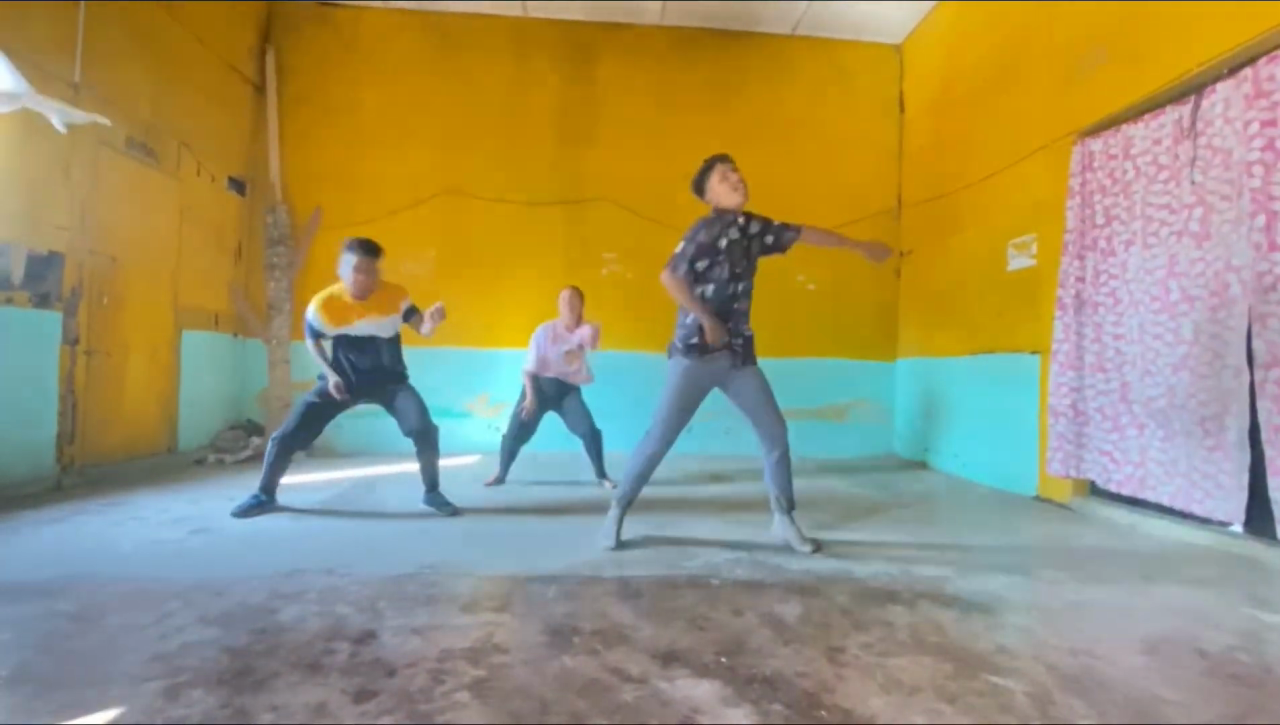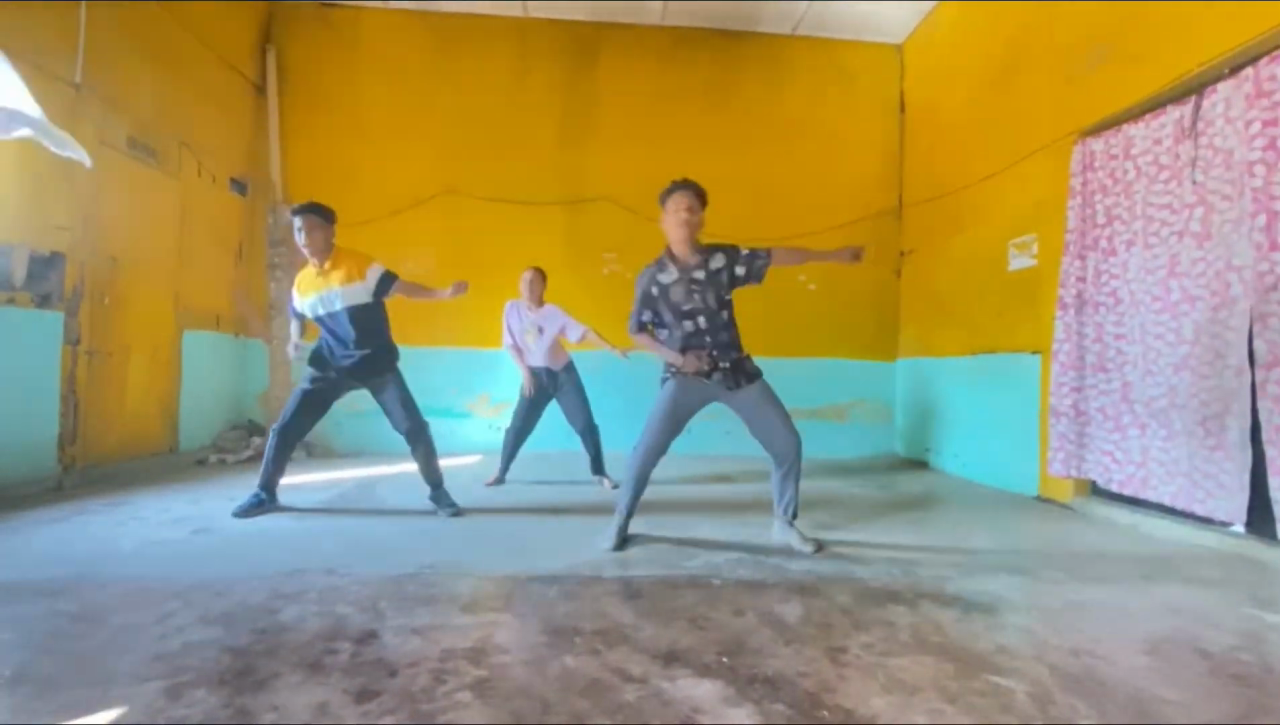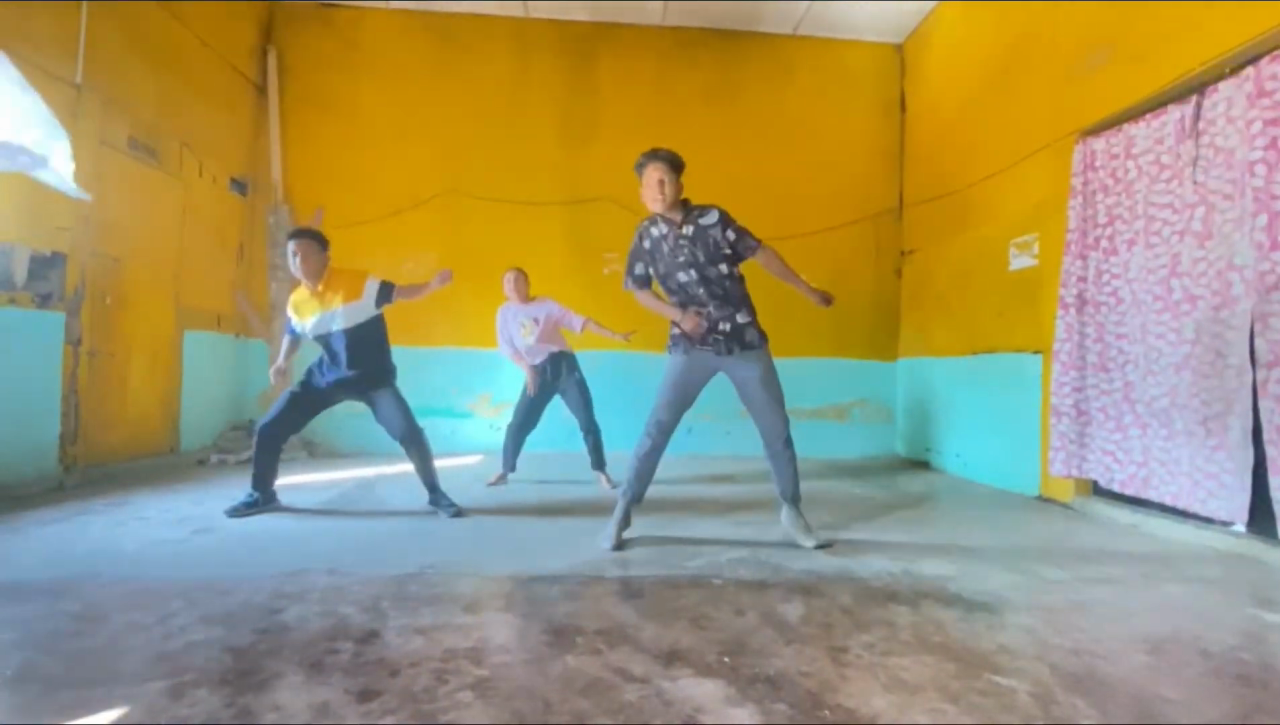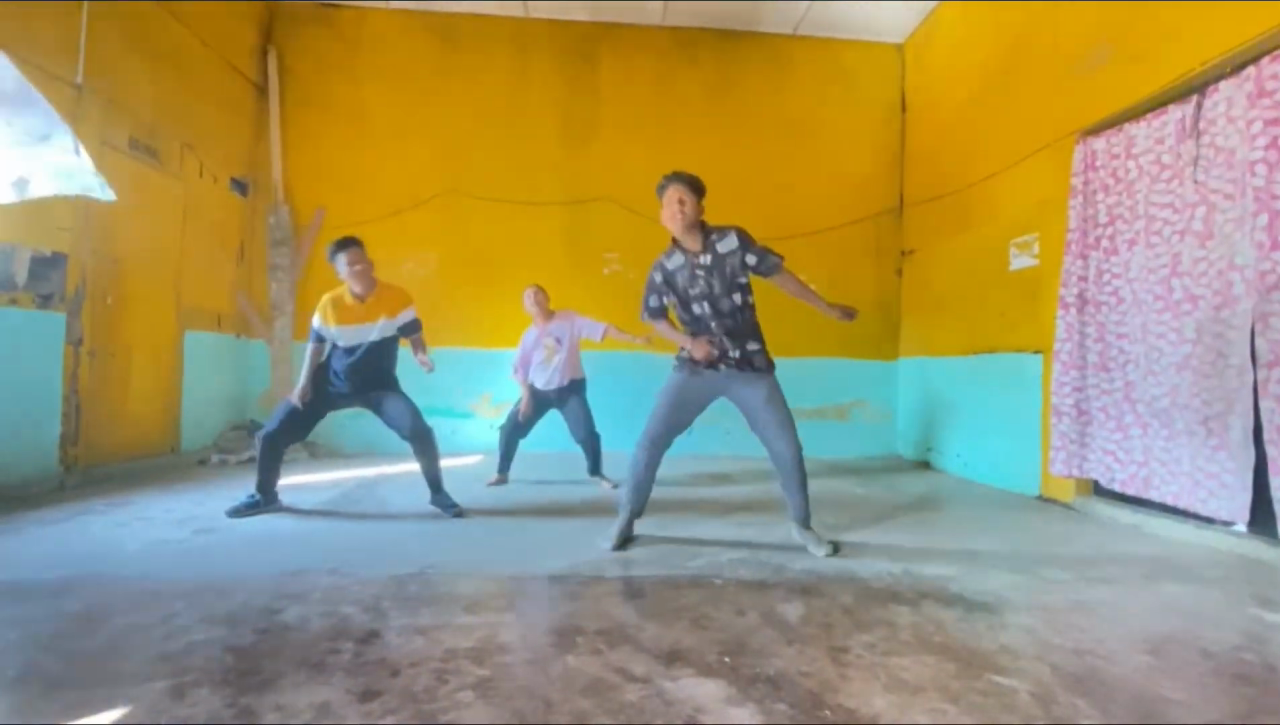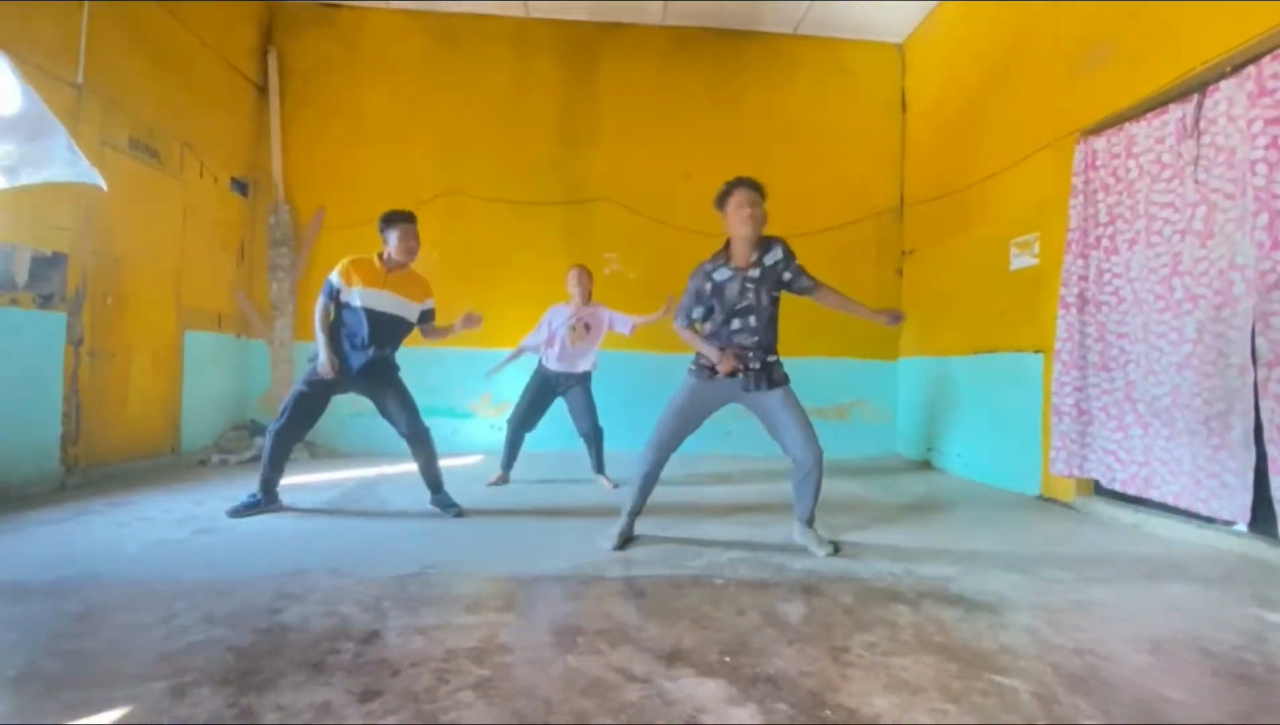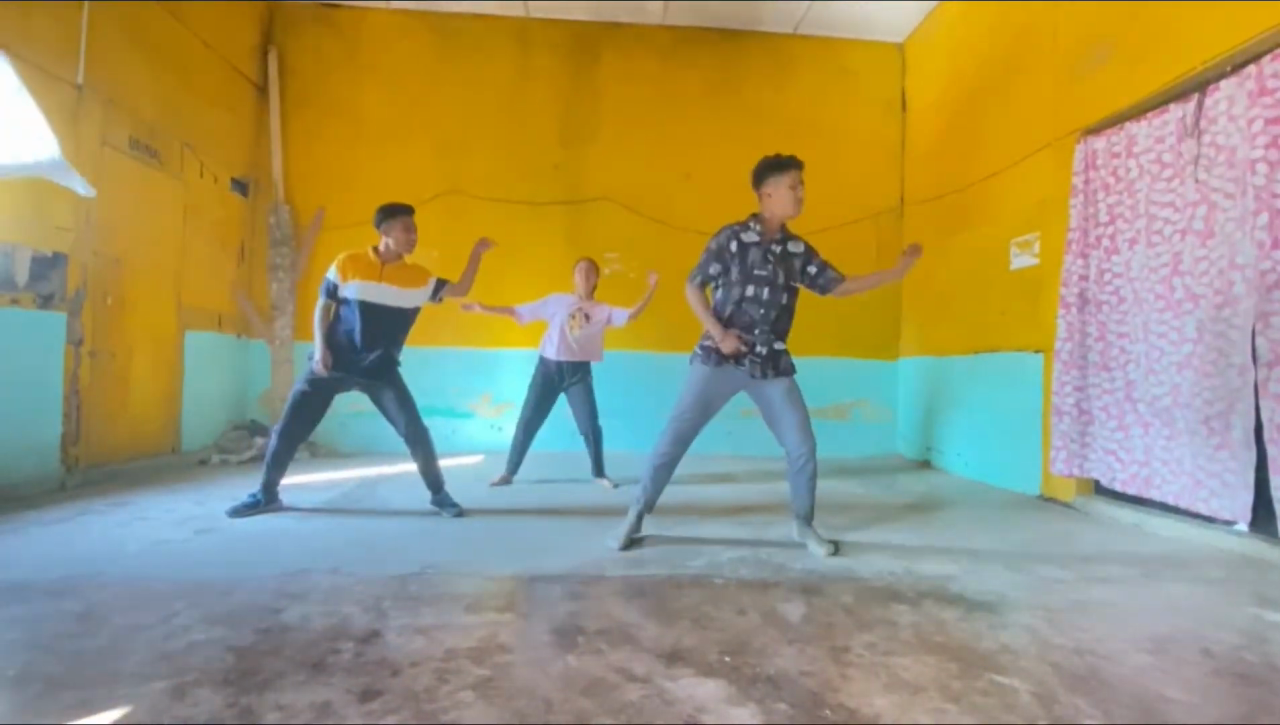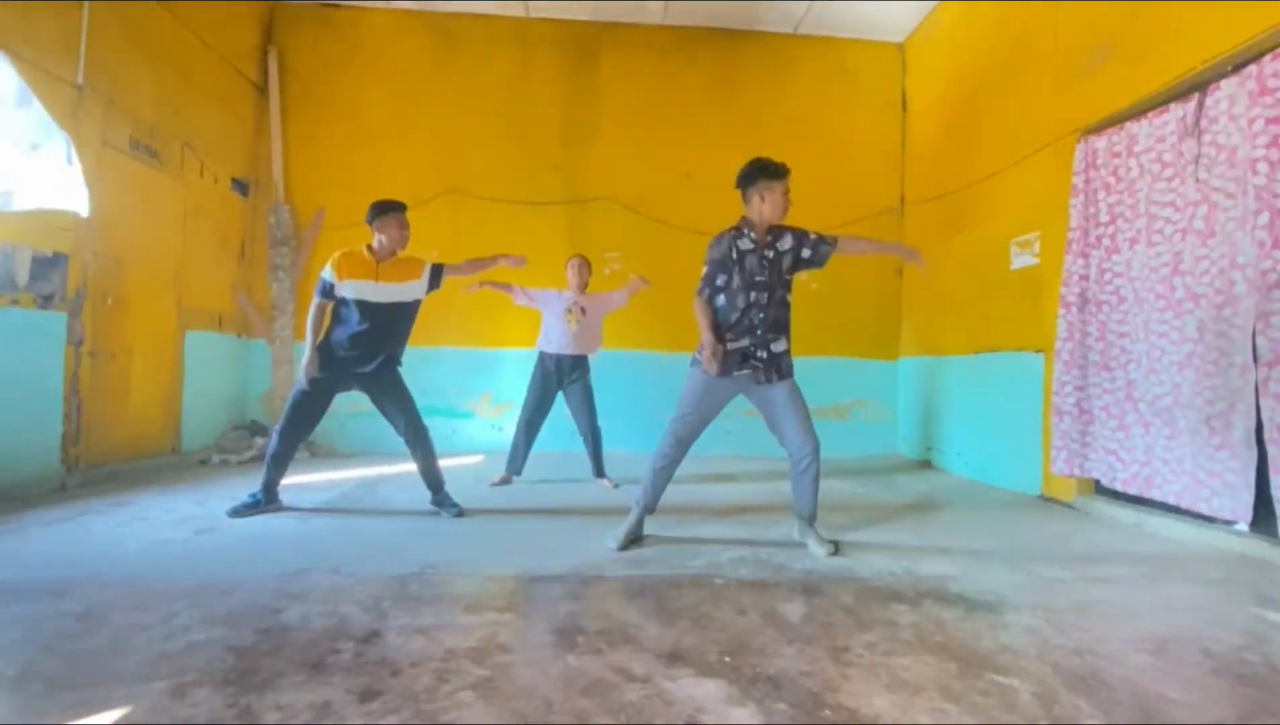
dt=0.2s
person 1, frame 1
left shoulder: (752, 226)
right shoulder: (706, 228)
left elbow: (801, 234)
right elbow: (670, 275)
left wrist: (860, 246)
right wrist: (705, 319)
left hip: (737, 351)
right hip: (695, 351)
left knee: (774, 433)
right knee: (661, 435)
left ankle: (783, 519)
right ankle: (618, 511)
person 1, frame 2
left shoulder: (724, 259)
right shoulder: (653, 278)
left elbow: (776, 257)
right elbow: (637, 332)
left wrist: (834, 255)
right wrist: (677, 358)
left hip: (735, 370)
right hip: (686, 376)
left knee: (788, 442)
right knee: (648, 446)
left ankle: (786, 524)
right ankle: (621, 520)
person 1, frame 3
left shoulder: (713, 218)
right shoulder: (647, 236)
left elbow: (757, 251)
right elbow: (638, 288)
left wrist: (807, 290)
right wrist: (677, 315)
left hip: (744, 339)
right hip: (692, 345)
left knee: (776, 427)
right knee: (658, 426)
left ankle: (791, 511)
right ankle: (623, 510)
person 1, frame 4
left shoulder: (732, 241)
right shoulder: (665, 267)
left elbow: (777, 272)
right elbow: (652, 317)
left wrist: (829, 308)
right wrist: (687, 343)
left hip: (749, 365)
right hip: (698, 367)
left knee: (787, 450)
right knee: (651, 439)
left ankle: (802, 526)
right ankle: (626, 520)
person 1, frame 5
left shoulder: (777, 253)
right shoulder: (710, 274)
left elbow: (814, 289)
right elbow: (681, 322)
left wrist: (872, 313)
right wrist: (713, 355)
left hip: (764, 374)
right hip: (713, 372)
left knee: (809, 453)
right knee: (659, 442)
left ankle: (804, 526)
right ankle: (627, 518)
person 1, frame 6
left shoulder: (798, 249)
right shoulder: (732, 238)
left elbow: (838, 286)
right elbow: (693, 287)
left wrist: (898, 270)
right wrist: (717, 332)
left hip: (771, 363)
right hip: (719, 358)
left knee: (802, 446)
right knee: (675, 437)
left ankle: (803, 525)
right ankle: (636, 516)
person 1, frame 7
left shoulder: (789, 242)
right shoulder: (727, 244)
left elbow: (840, 245)
right elbow: (702, 299)
left wrist: (897, 249)
right wrist: (709, 344)
left hip: (770, 366)
right hip: (719, 364)
left knee: (806, 447)
right knee: (674, 441)
left ankle: (805, 525)
right ankle: (636, 519)
person 2, frame 1
left shoulder: (395, 296)
right shoulder: (323, 304)
left elbow: (422, 329)
right elbow: (312, 342)
left wrist: (432, 319)
right wrist: (330, 373)
left hip: (387, 379)
right hip: (342, 380)
left knee: (424, 428)
right knee: (286, 435)
left ankle: (432, 492)
right ankle: (264, 495)
person 2, frame 2
left shoulder: (359, 266)
right shoulder: (302, 282)
left elbow: (403, 288)
right elbow: (298, 319)
left wrist: (445, 294)
right wrist: (295, 341)
left hip: (376, 364)
right hip: (331, 366)
left knee: (412, 426)
right knee: (286, 427)
left ankle: (437, 491)
right ankle: (266, 493)
person 2, frame 3
left shoulder: (357, 282)
right shoulder: (296, 303)
left elbow: (399, 294)
right elbow: (292, 335)
left wrist: (431, 285)
right wrist: (282, 362)
left hip: (373, 380)
right hip: (326, 379)
left knee: (408, 432)
right knee: (268, 428)
left ankle: (435, 492)
right ankle: (263, 493)
person 2, frame 4
left shoulder: (398, 299)
right shoulder: (330, 306)
left elbow: (415, 337)
right elbow: (315, 347)
left wrist: (422, 357)
right wrist: (304, 383)
left hip: (379, 385)
right hip: (331, 385)
left knee: (420, 431)
right knee: (271, 434)
left ankle: (438, 494)
right ankle: (265, 496)
person 2, frame 5
left shoulder: (420, 288)
right shoulder: (351, 268)
left elbow: (428, 331)
right elbow: (321, 308)
left wrist: (458, 327)
right wrist: (324, 350)
left hip: (378, 370)
right hip: (334, 365)
left knee: (415, 429)
right knee: (282, 429)
left ankle: (438, 493)
right ankle: (266, 494)
person 2, frame 6
left shoulder: (417, 276)
right shoulder: (347, 264)
left elbow: (459, 291)
right elbow: (323, 308)
left wrist: (476, 254)
right wrist: (321, 346)
left hip: (381, 370)
right hip: (333, 363)
left knee: (414, 429)
right knee: (289, 428)
left ankle: (438, 492)
right ankle: (266, 494)
person 2, frame 7
left shoulder: (417, 269)
right shoulder: (342, 262)
left elbow: (460, 269)
right elbow: (318, 305)
left wrist: (499, 261)
right wrist: (310, 349)
left hip: (380, 369)
right hip: (332, 362)
left knee: (414, 429)
right knee: (289, 428)
left ankle: (438, 493)
right ankle: (267, 493)
person 3, frame 1
left shoulder: (587, 329)
right shoulder: (544, 332)
left elbow: (592, 344)
right elbow: (528, 367)
left wrist: (589, 333)
right wrist: (530, 395)
left hip: (567, 390)
right hip: (539, 387)
left knee: (590, 431)
right knee: (514, 434)
left ankle: (601, 475)
right ankle: (501, 473)
person 3, frame 2
left shoulder: (552, 312)
right shoulder: (512, 308)
left elbow: (583, 332)
right elbow: (511, 345)
left wrist: (613, 348)
right wrist: (525, 371)
left hip: (563, 373)
right hip: (536, 377)
left knee: (585, 424)
right knee: (517, 427)
left ankle: (600, 473)
right ankle: (501, 473)
person 3, frame 3
left shoulder: (546, 305)
right shoulder: (504, 313)
left elbow: (581, 322)
right elbow: (507, 347)
left wrist: (615, 336)
right wrist: (527, 370)
left hip: (563, 366)
right hip: (536, 373)
left knee: (587, 421)
right knee: (518, 425)
left ankle: (600, 471)
right ankle: (504, 471)
person 3, frame 4
left shoulder: (570, 320)
right shoulder: (529, 336)
left elbow: (603, 330)
right elbow: (518, 369)
left wrist: (634, 338)
right wrist: (525, 395)
left hip: (570, 389)
right hip: (540, 391)
left knee: (586, 434)
right knee: (509, 428)
left ankle: (596, 473)
right ankle: (502, 474)
person 3, frame 5
left shoulder: (602, 314)
right shoulder: (556, 312)
left elbow: (632, 324)
right elbow: (532, 341)
left wrist: (660, 314)
right wrist: (505, 361)
left hip: (578, 377)
right hip: (547, 374)
left knee: (590, 428)
right knee: (517, 421)
left ankle: (600, 472)
right ankle: (504, 471)
person 3, frame 6
left shoulder: (602, 310)
right shoulder: (556, 301)
left elbow: (631, 314)
right elbow: (518, 312)
left wrist: (650, 288)
right wrist: (483, 309)
left hip: (579, 370)
right hip: (549, 366)
left knee: (590, 425)
right knee: (527, 421)
left ankle: (600, 473)
right ankle: (509, 472)
person 3, frame 7
left shoulder: (598, 301)
right shoulder: (550, 296)
left elbow: (628, 293)
right elbow: (514, 290)
left wrist: (638, 282)
right wrist: (484, 283)
left hip: (577, 365)
right hip: (548, 363)
left knee: (588, 424)
right knee: (528, 420)
left ankle: (600, 473)
right ankle: (510, 472)
